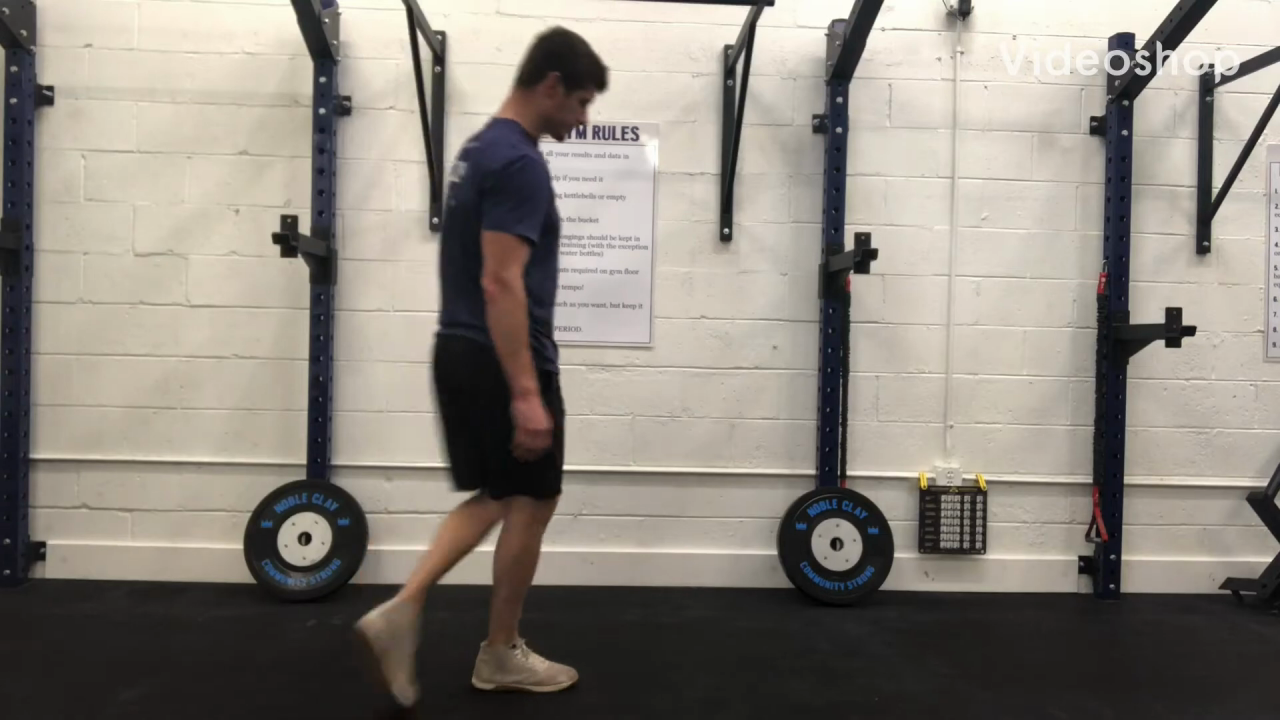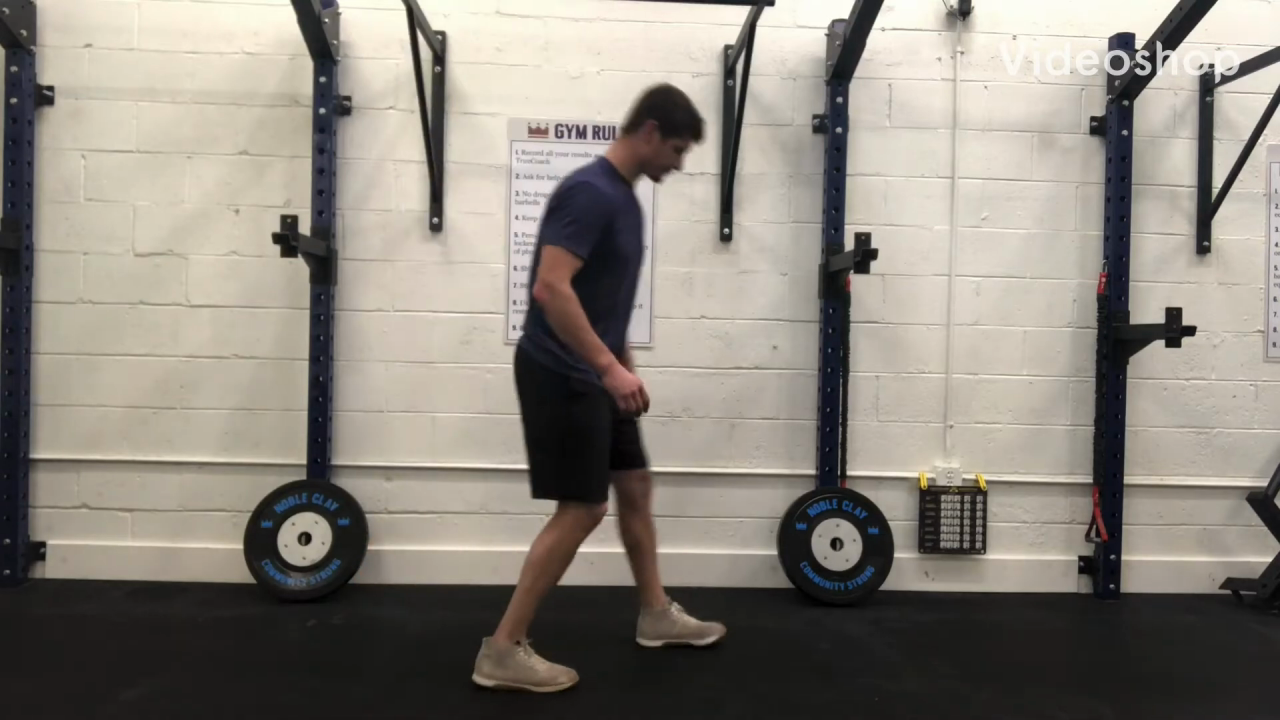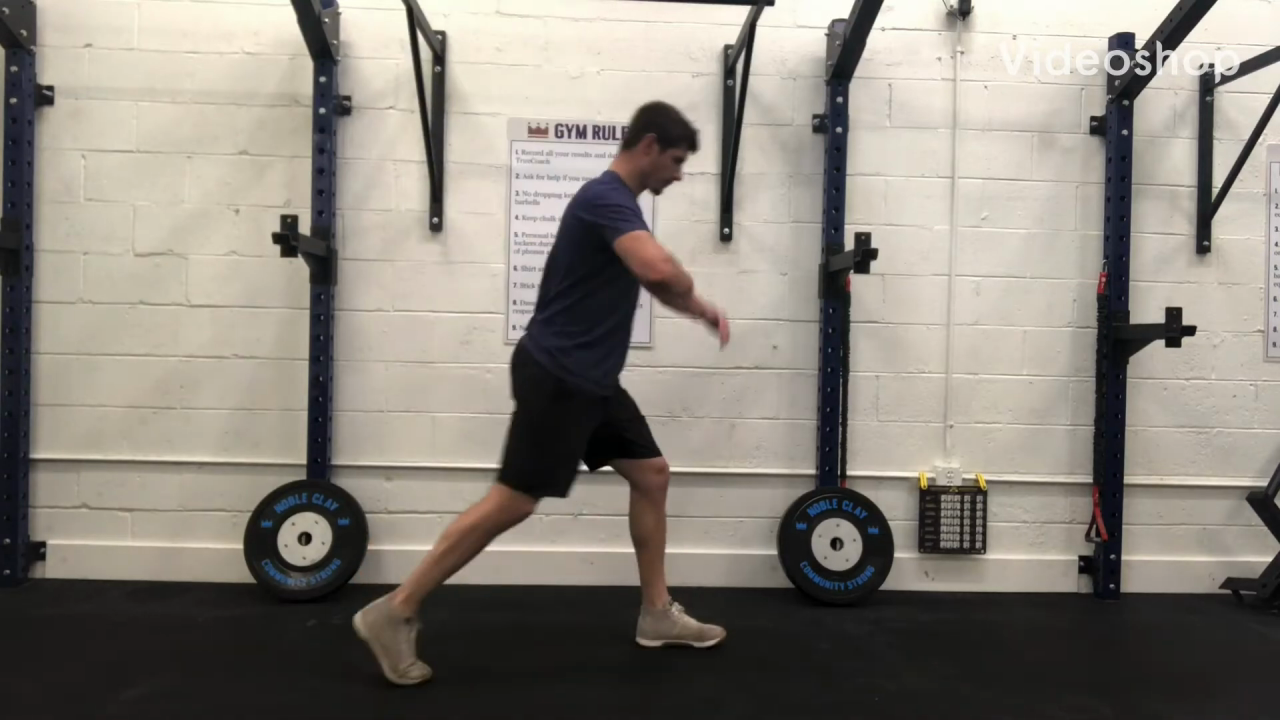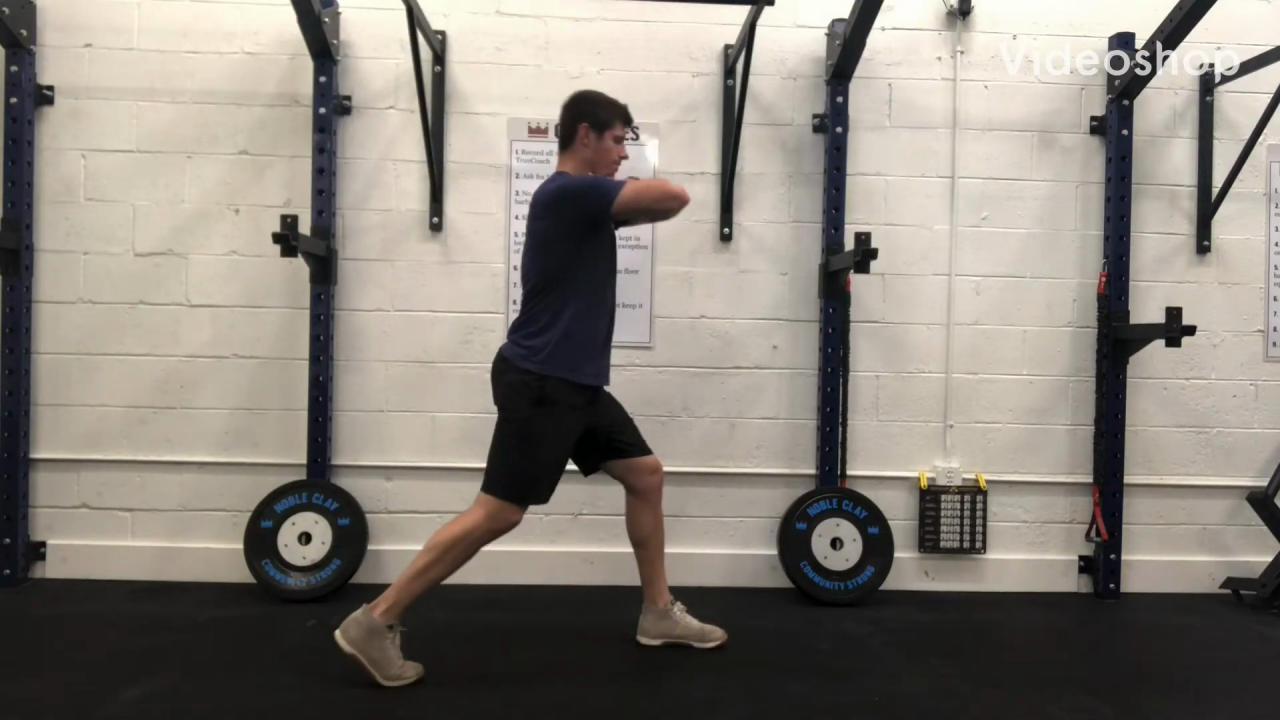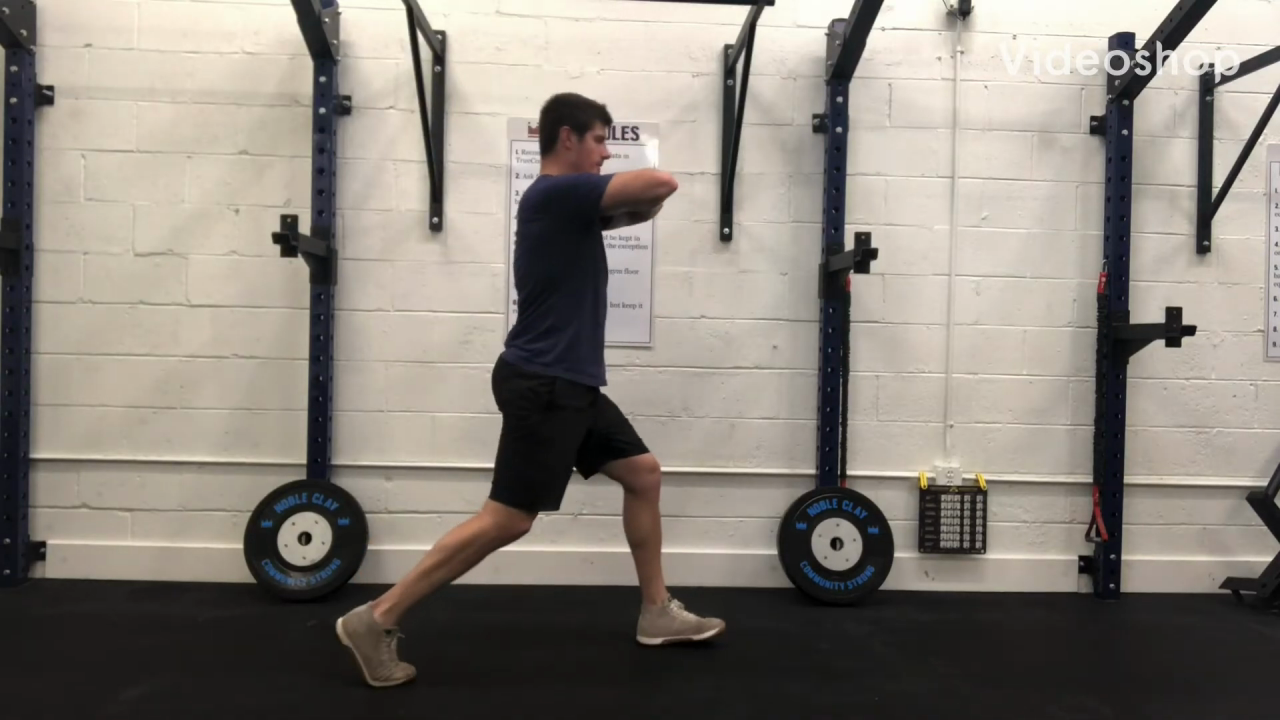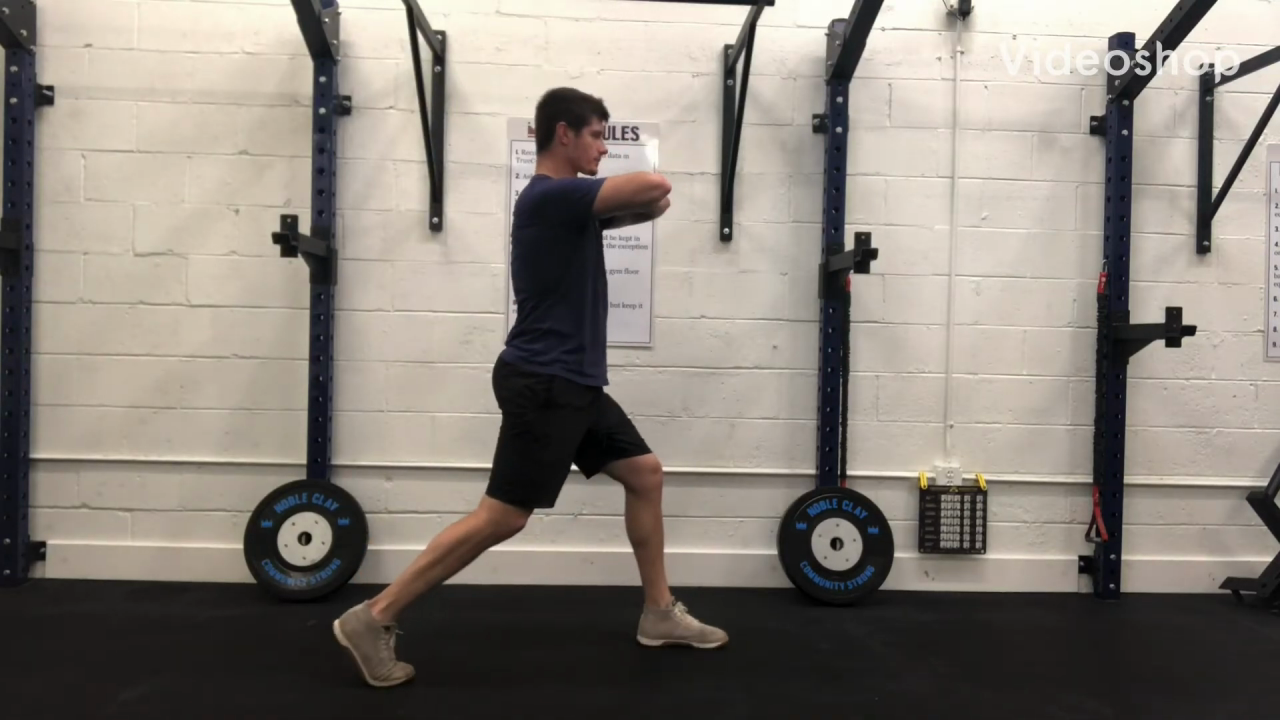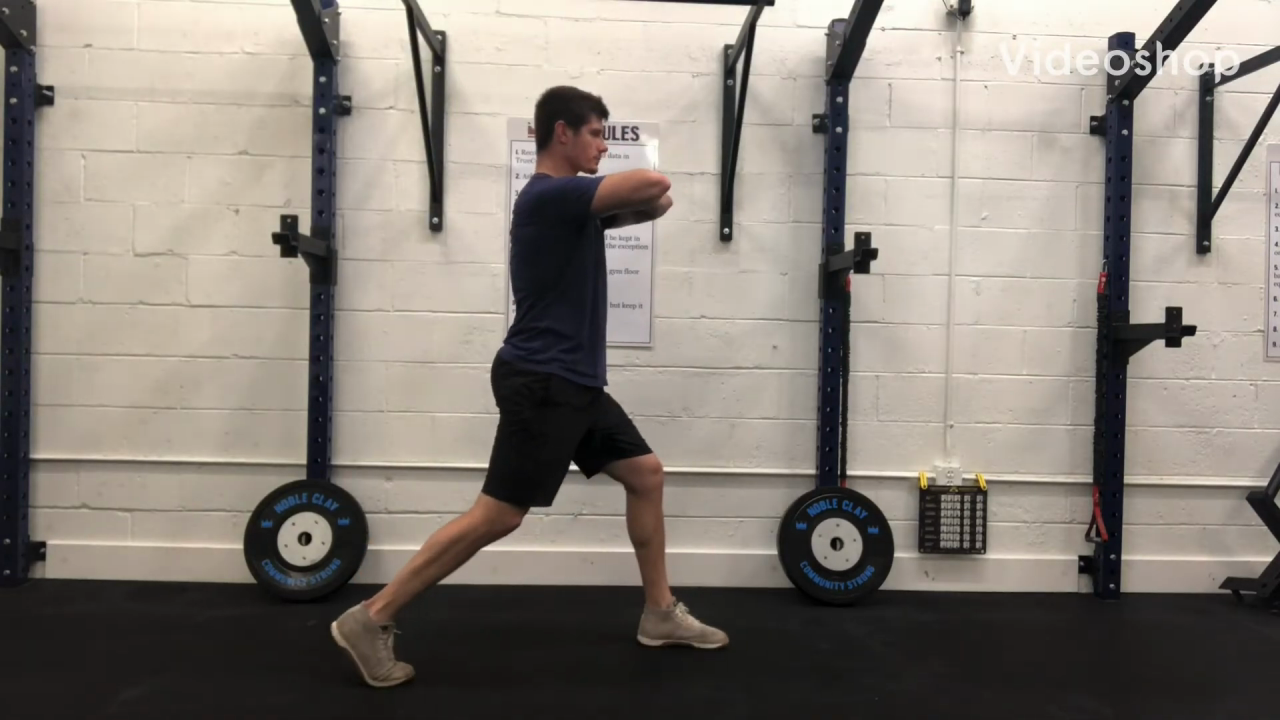
dt=0.5s
person 1, frame 1
left shoulder: (485, 149)
right shoulder: (517, 162)
right elbow: (501, 285)
right wrist: (527, 392)
left hip: (460, 353)
right hip: (500, 362)
left knee: (492, 498)
right knee: (531, 501)
left ankle: (400, 612)
right ankle: (501, 653)
person 1, frame 2
left shoulder: (622, 196)
right shoulder: (590, 192)
right elbow: (550, 288)
left wrist: (620, 365)
right wrist: (610, 368)
left hip: (586, 373)
right hip: (561, 374)
left knee: (635, 487)
right knee: (581, 508)
left ankle: (657, 614)
right ankle: (504, 650)
person 1, frame 3
left shoulder: (620, 202)
right shoulder: (606, 198)
left elbow: (652, 276)
right elbow: (655, 267)
left wrist: (699, 309)
right wrist: (696, 302)
left hip: (592, 377)
right hip: (555, 374)
left knee: (651, 475)
right knee: (512, 502)
left ankle: (657, 613)
right ankle: (392, 614)
person 1, frame 4
left shoulder: (586, 199)
right shoulder: (568, 192)
left elbow: (657, 201)
right elbow: (674, 198)
left wrist: (631, 188)
right wrist: (631, 186)
left hip: (577, 381)
right hip: (538, 380)
left knee: (646, 475)
right knee: (498, 512)
left ankle: (659, 613)
right ankle: (375, 622)
person 1, frame 5
left shoulder: (573, 202)
right shoulder: (556, 193)
left elbow: (641, 204)
right elbow: (661, 183)
left wrist: (638, 205)
right wrist: (642, 199)
left hip: (571, 381)
right hip: (540, 383)
left knee: (643, 473)
right knee: (506, 518)
left ankle: (658, 612)
right ankle: (376, 621)
person 1, frame 6
left shoulder: (569, 200)
right shoulder: (551, 196)
left elbow: (652, 202)
right elbow: (653, 186)
left wrist: (646, 202)
right wrist: (645, 196)
left hip: (574, 381)
right hip: (542, 383)
left knee: (646, 475)
right knee: (502, 516)
left ankle: (660, 613)
right ankle: (373, 620)
person 1, frame 7
left shoulder: (572, 201)
right shoulder: (549, 196)
left elbow: (653, 202)
right elbow: (653, 183)
left wrist: (648, 203)
right wrist: (647, 199)
left hip: (574, 382)
right hip: (541, 382)
left knee: (647, 475)
right knee: (498, 514)
left ankle: (661, 614)
right ankle: (370, 620)
